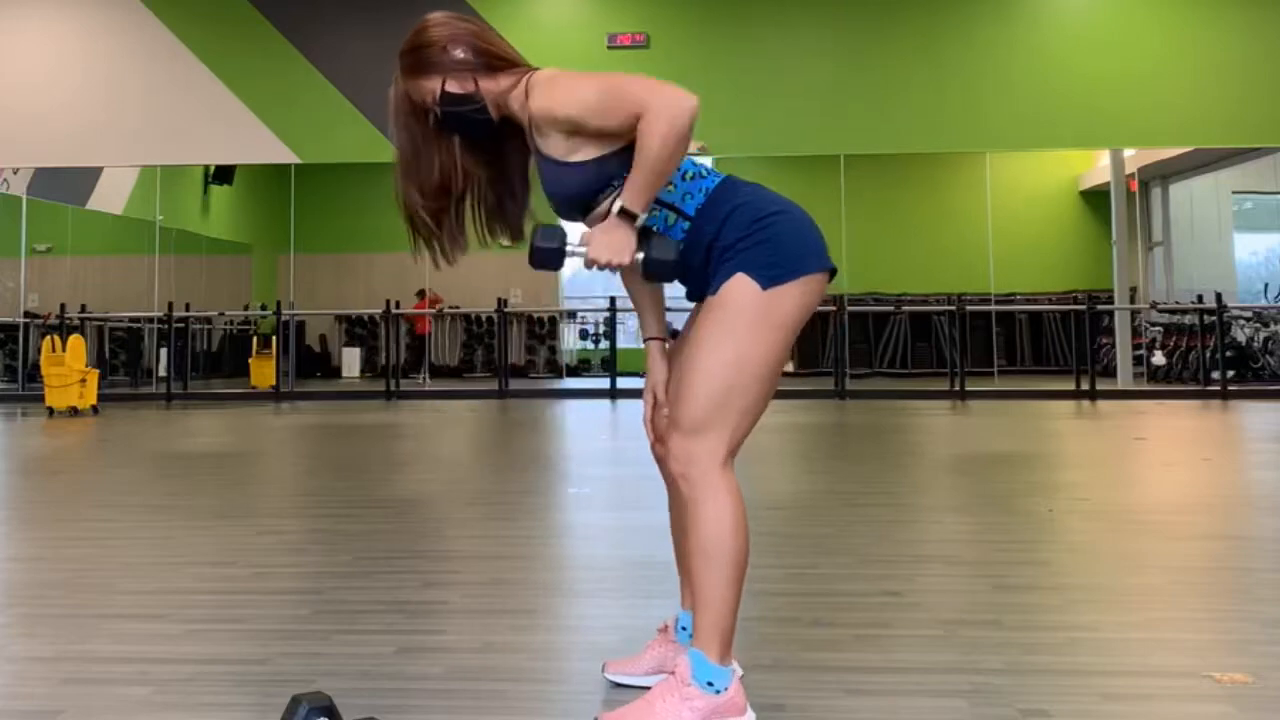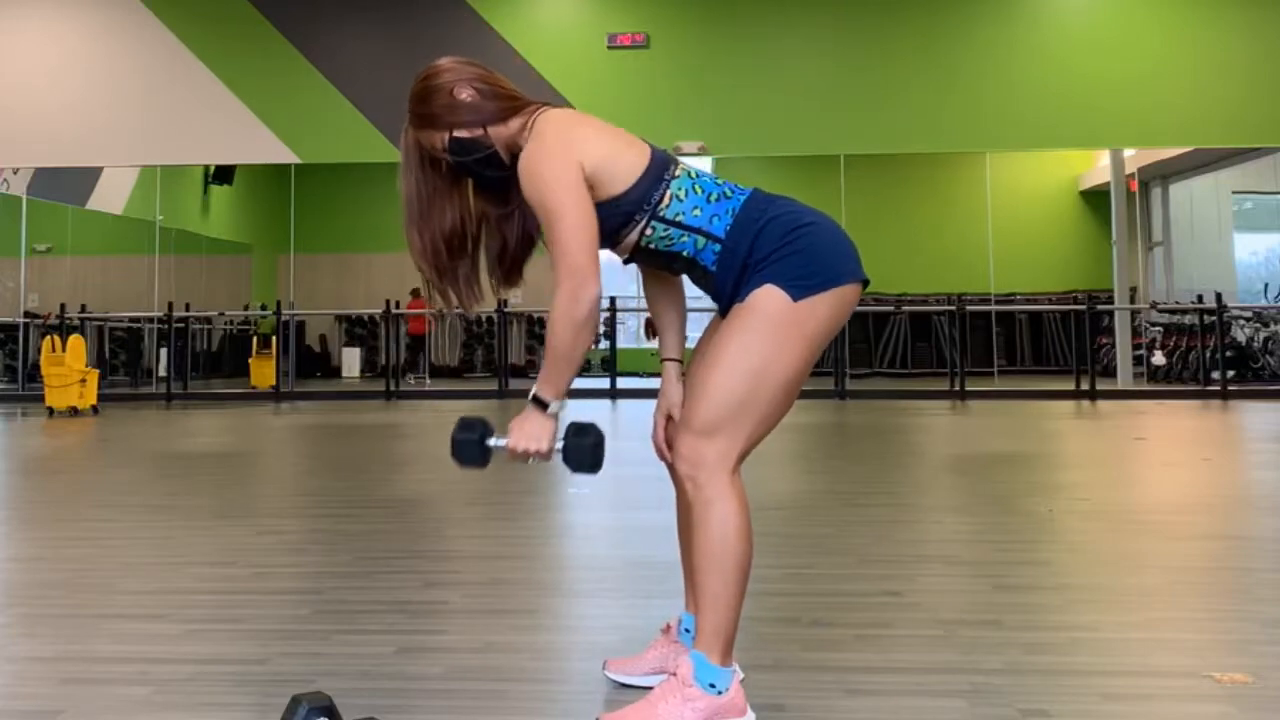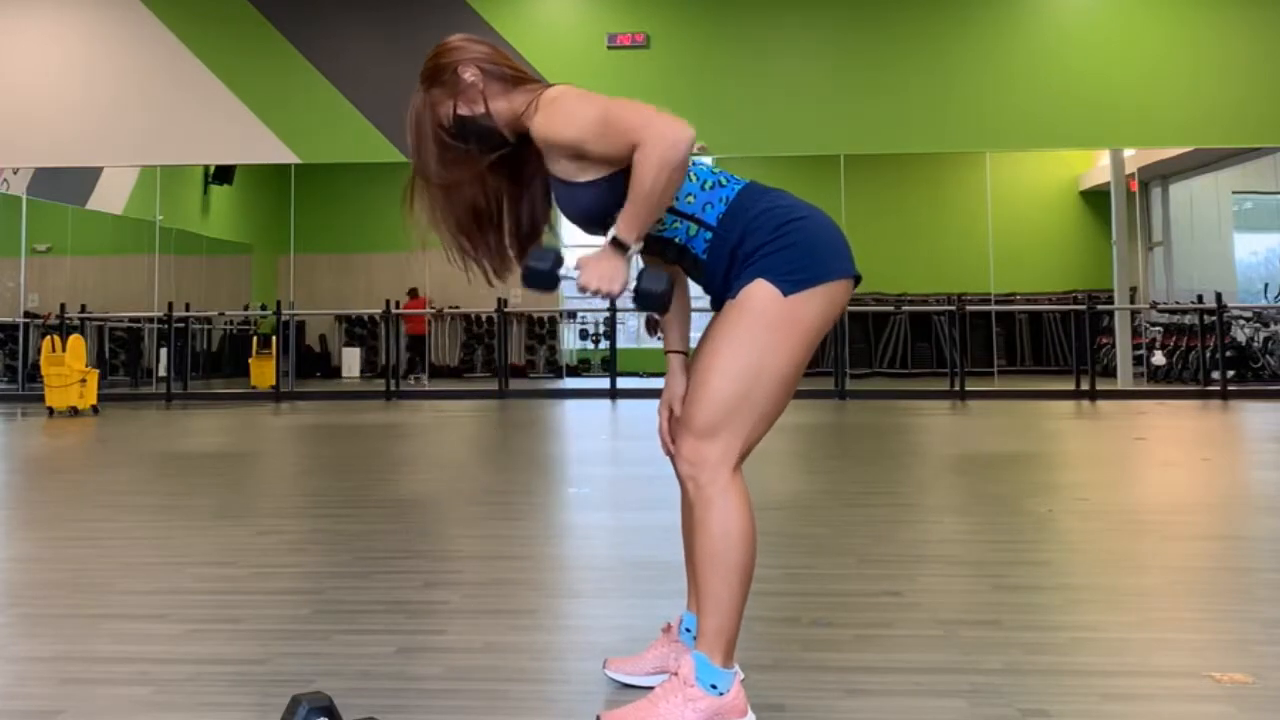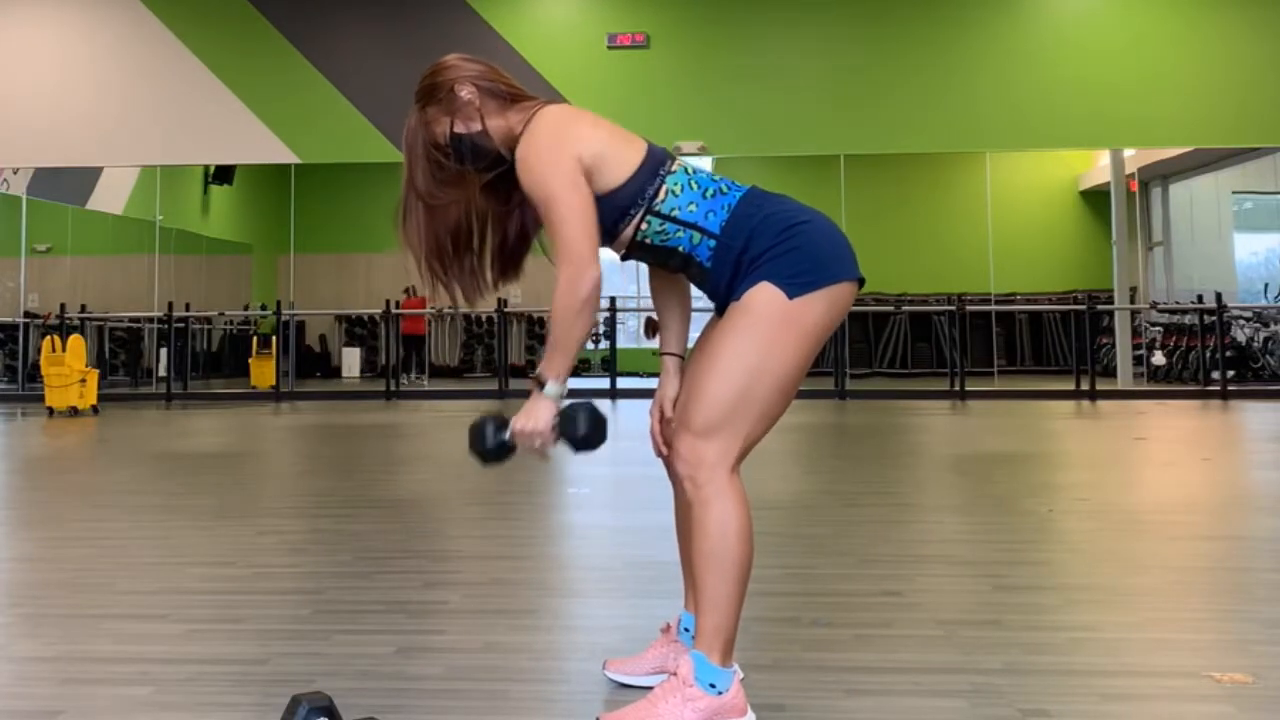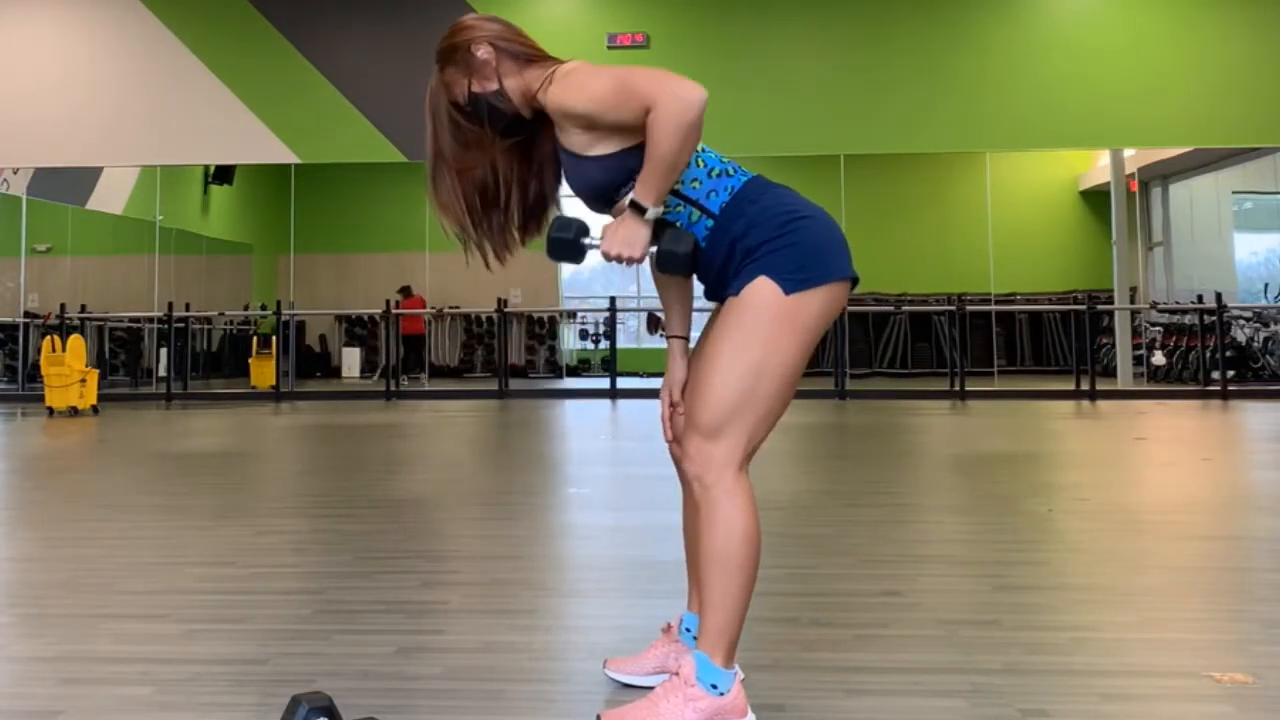
dt=1s
person 1, frame 1
left shoulder: (548, 97)
right shoulder: (529, 131)
left elbow: (673, 107)
right elbow: (634, 241)
left wrist: (624, 219)
right wrist: (657, 350)
left hip: (764, 249)
right hip: (743, 258)
left knee: (696, 455)
right knee: (675, 449)
right ankle: (692, 635)
person 1, frame 2
left shoulder: (544, 150)
right shoulder: (559, 142)
left elbow: (580, 296)
right elbow: (658, 250)
left wrist: (542, 407)
right wrist: (673, 373)
left hip: (798, 262)
right hip: (783, 267)
left knee: (704, 455)
right knee: (688, 448)
right ankle: (693, 637)
person 1, frame 3
left shoulder: (552, 115)
right shoulder: (544, 145)
left elbow: (669, 142)
right elbow: (665, 245)
left wrist: (617, 248)
right wrist: (677, 363)
left hip: (786, 255)
right hip: (779, 258)
left knee: (706, 456)
right knee: (695, 452)
right ankle: (693, 638)
person 1, frame 4
left shoulder: (540, 144)
right shoulder: (560, 135)
left elbow: (580, 280)
right elbow: (667, 241)
left wrist: (545, 393)
right wrist: (672, 365)
left hip: (793, 260)
right hip: (785, 261)
left knee: (703, 454)
right knee: (683, 447)
right ankle: (692, 637)
person 1, frame 5
left shoulder: (566, 90)
right shoulder: (559, 124)
left elbow: (684, 98)
left wrist: (635, 213)
right wrist: (678, 350)
left hip: (785, 251)
right hip: (774, 255)
left knee: (713, 457)
right knee: (693, 450)
right ankle: (694, 639)
